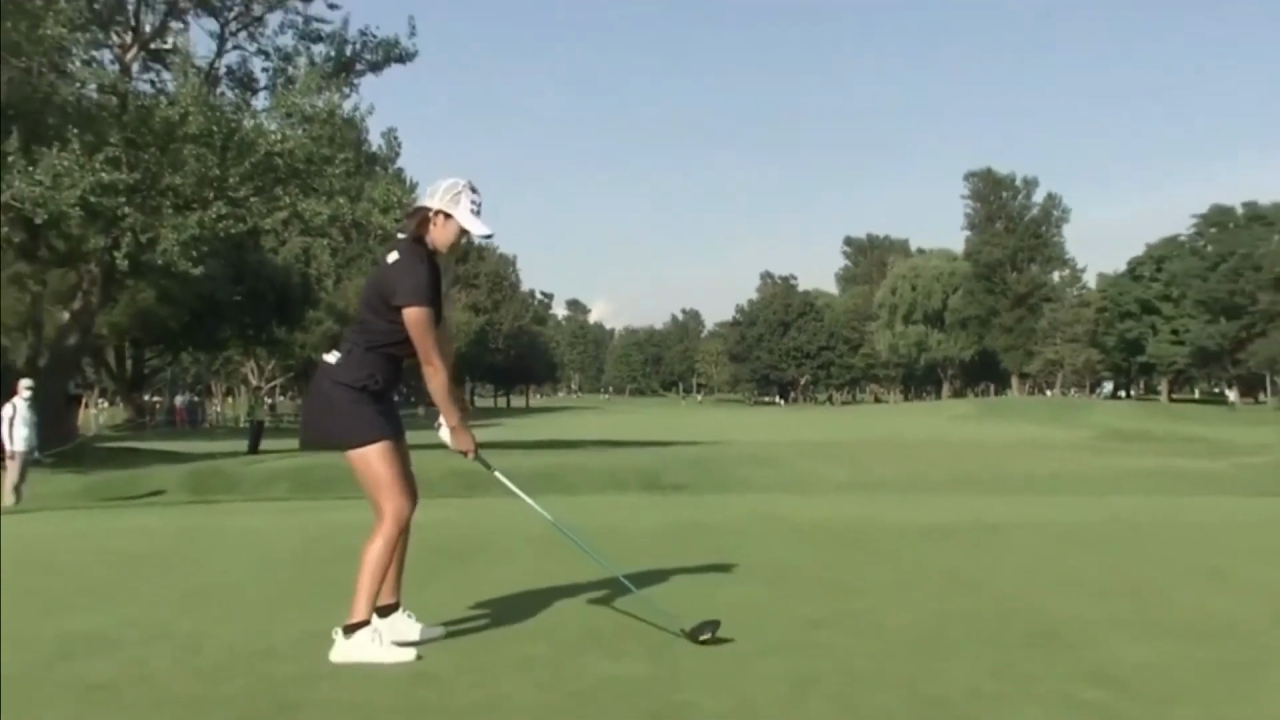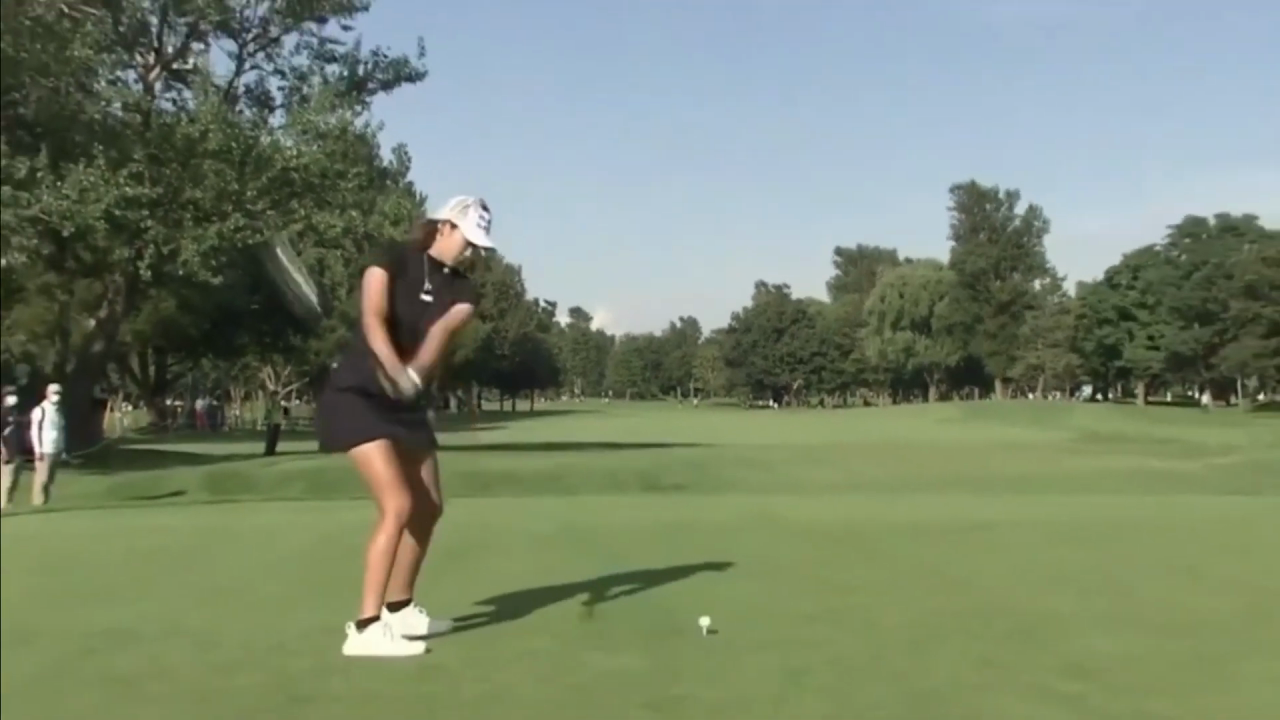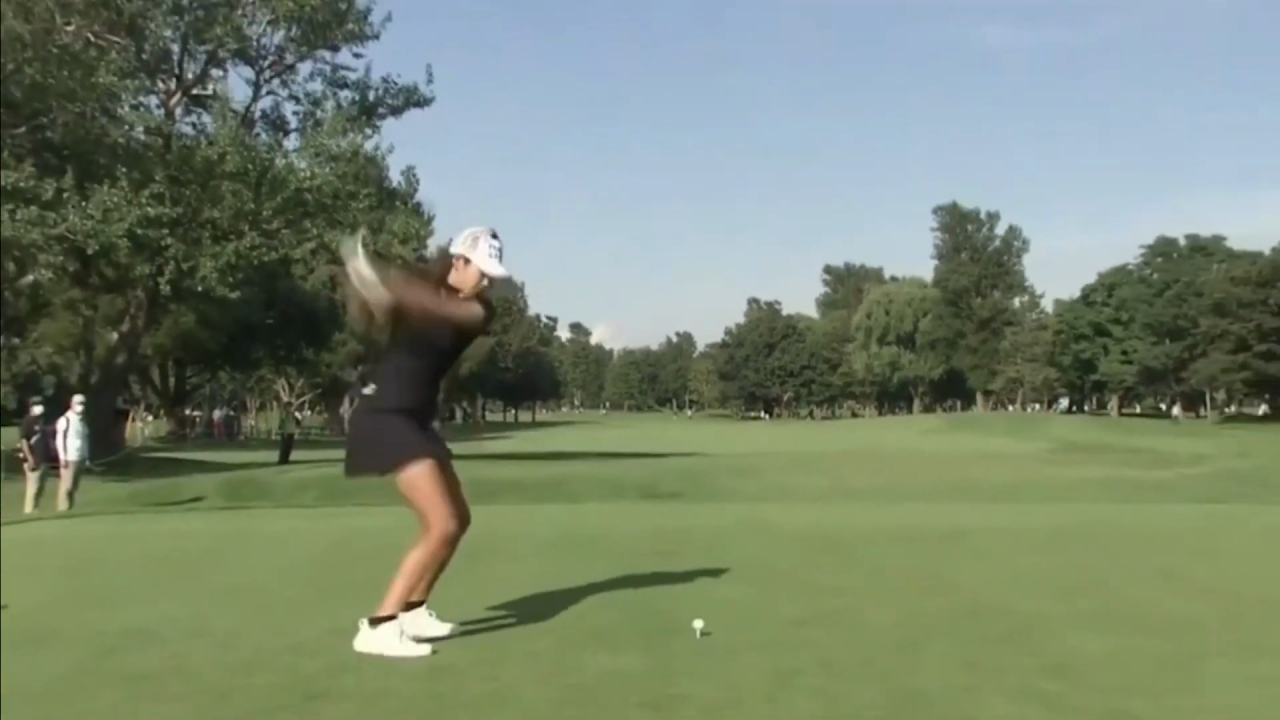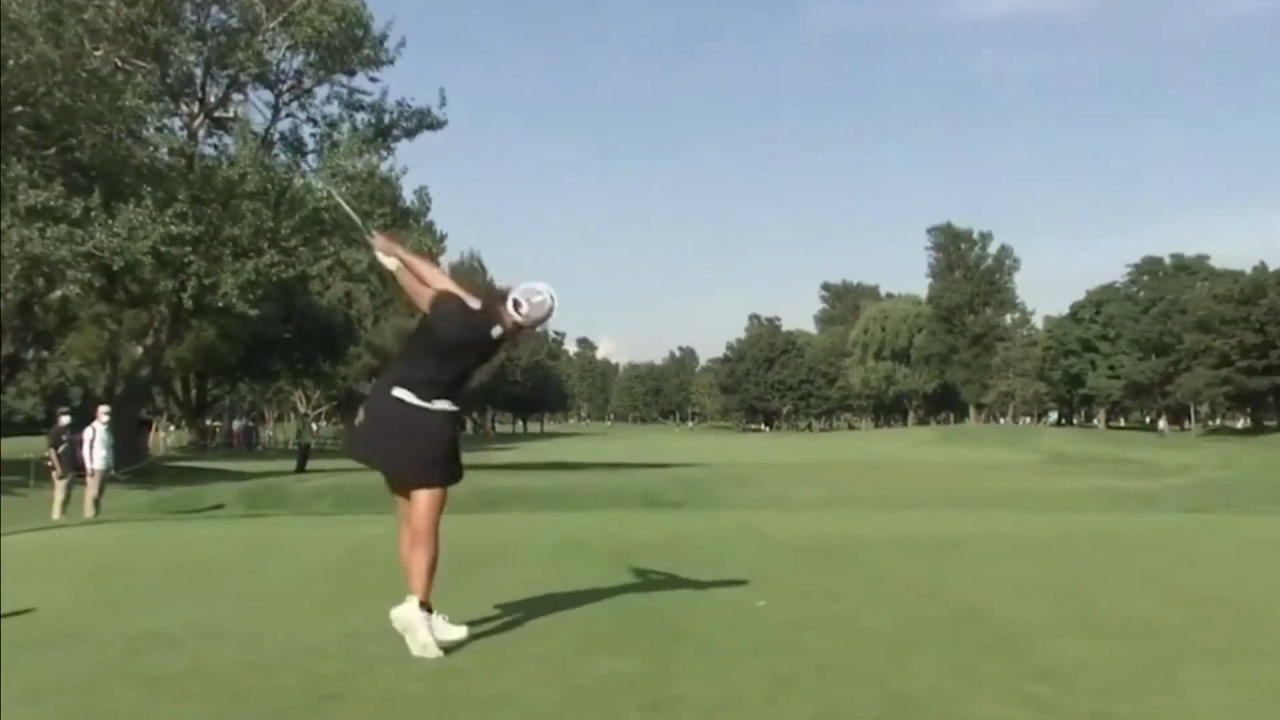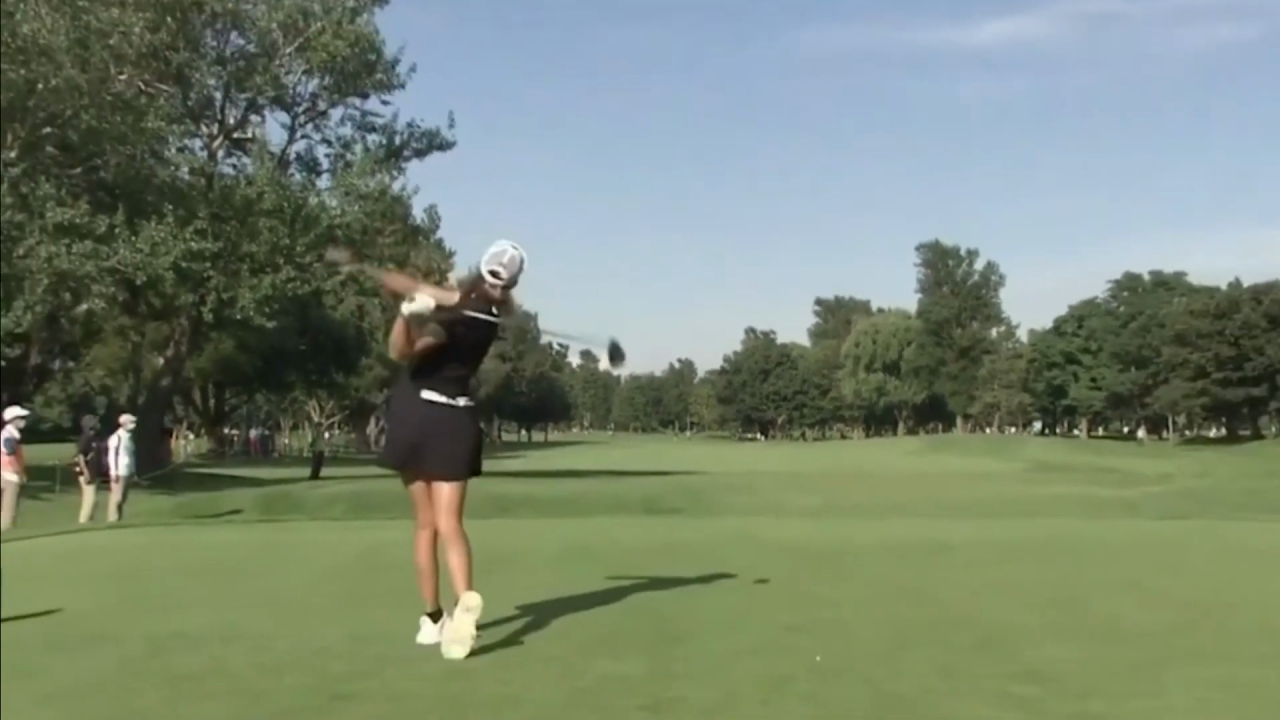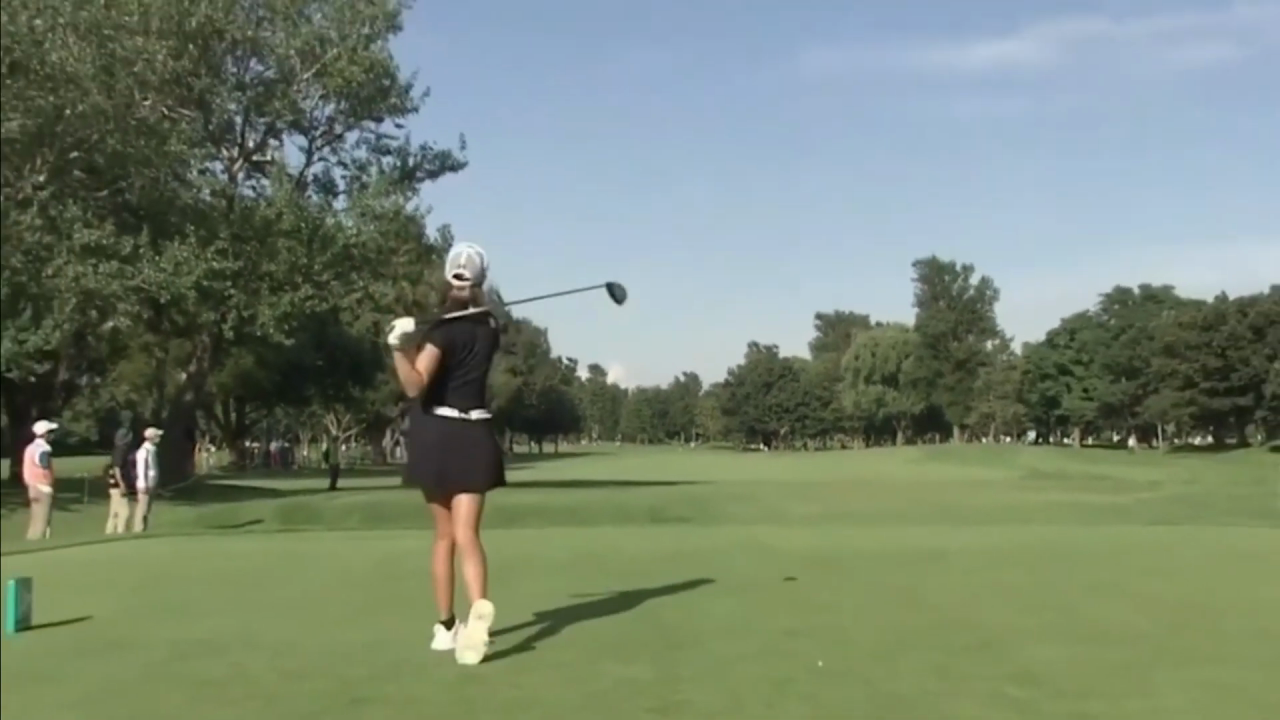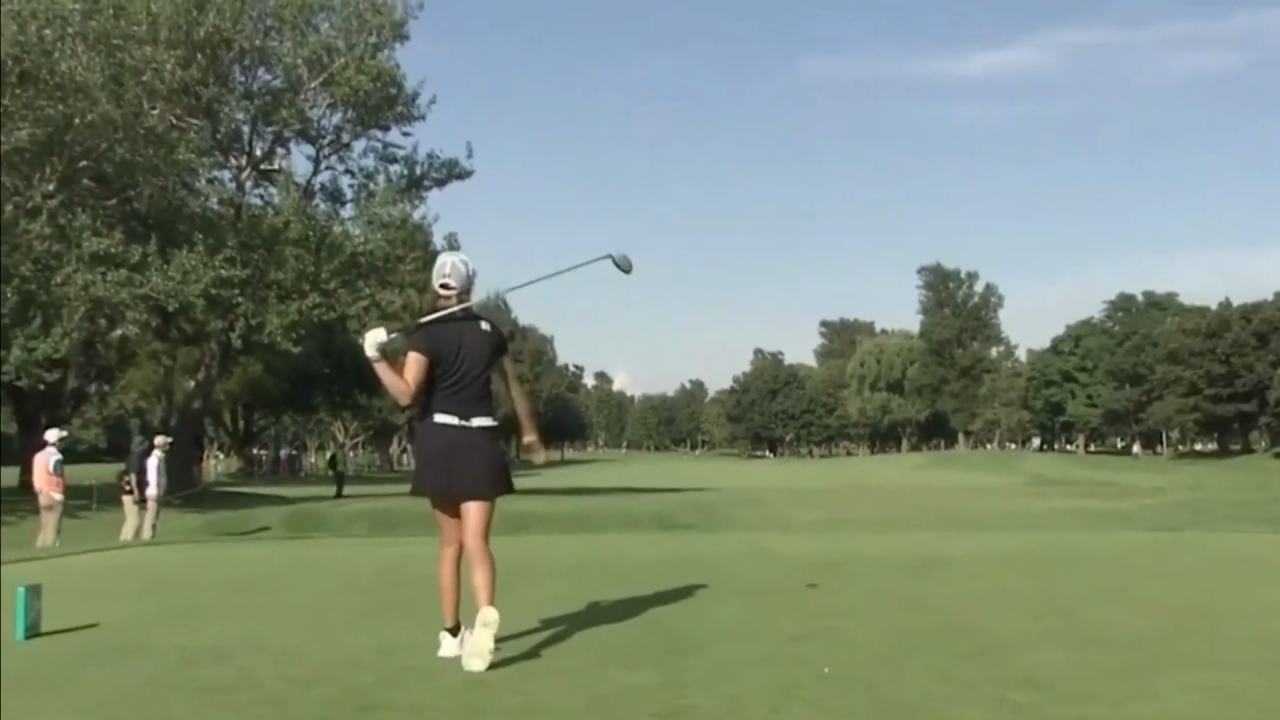
dt=0.4s
person 1, frame 1
left shoulder: (425, 263)
right shoulder: (409, 270)
left elbow: (440, 346)
right elbow: (430, 360)
left wrist: (451, 413)
right wrist: (457, 424)
left hip: (372, 394)
right hip: (347, 394)
left knee: (404, 501)
right knee: (394, 510)
left ankle: (388, 615)
person 1, frame 2
left shoulder: (462, 292)
right shoulder: (394, 258)
left elbow: (439, 336)
right elbow: (373, 319)
left wrist: (413, 373)
right wrist: (391, 366)
left hip: (405, 404)
right hip: (356, 395)
left knee: (428, 508)
right knee: (397, 506)
left ankle: (398, 609)
person 1, frame 3
left shoulder: (478, 309)
right shoulder: (413, 283)
left elbow: (437, 306)
right elbow: (365, 314)
left wrist: (382, 282)
left hip: (417, 420)
right hip: (384, 416)
left knee: (457, 519)
right knee: (442, 525)
left ankle: (410, 610)
person 1, frame 4
right shoulder: (497, 339)
left hip: (389, 411)
right hip: (431, 424)
left knee: (408, 522)
right knee: (425, 526)
left ankle: (422, 615)
right ankle: (416, 607)
person 1, frame 5
left shoulder: (464, 315)
right shoulder: (488, 309)
left elbow: (400, 352)
right elbow: (427, 293)
left wrist: (408, 313)
right wrist: (371, 270)
left hip: (419, 415)
right hip: (456, 422)
left knee: (425, 525)
right knee: (448, 524)
left ankle: (433, 619)
right ankle: (465, 602)
person 1, frame 6
left shoulder: (443, 325)
right shoulder: (490, 326)
left elbow: (415, 385)
left wrist: (398, 345)
left hip: (436, 433)
right hip: (475, 433)
left knee: (444, 536)
right knee: (466, 535)
left ankle: (446, 626)
right ankle: (478, 610)
person 1, frame 7
left shoulder: (427, 333)
right shoulder: (490, 331)
left elbow: (406, 395)
right elbow: (516, 385)
left wrist: (376, 356)
right wrist: (530, 432)
left hip: (438, 441)
right hip: (480, 442)
left knee: (451, 543)
right knee: (476, 541)
left ankle: (452, 632)
right ankle: (486, 617)
